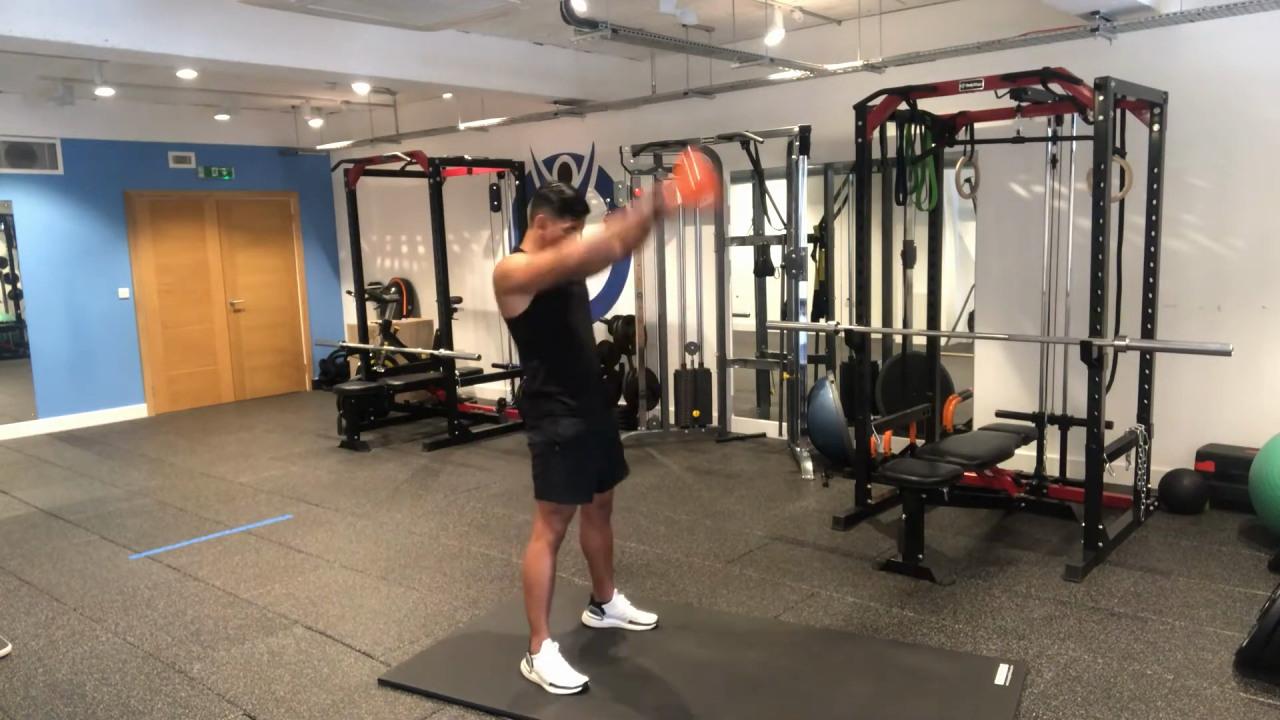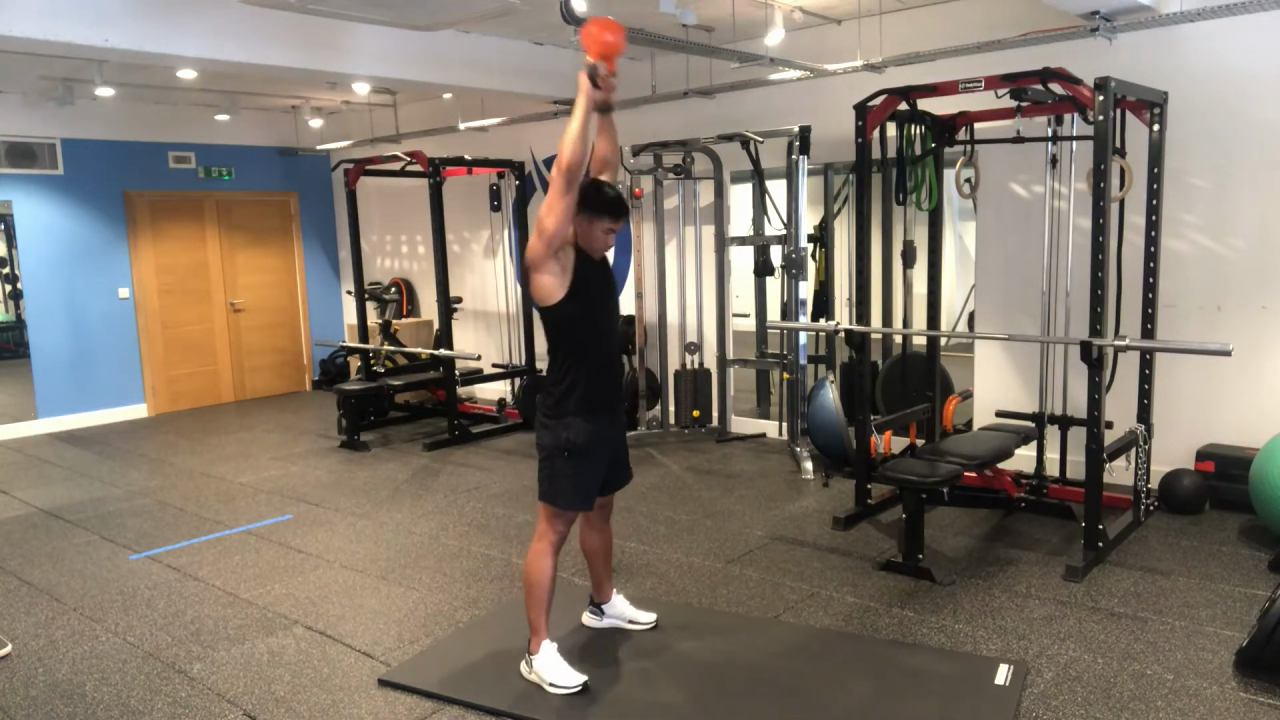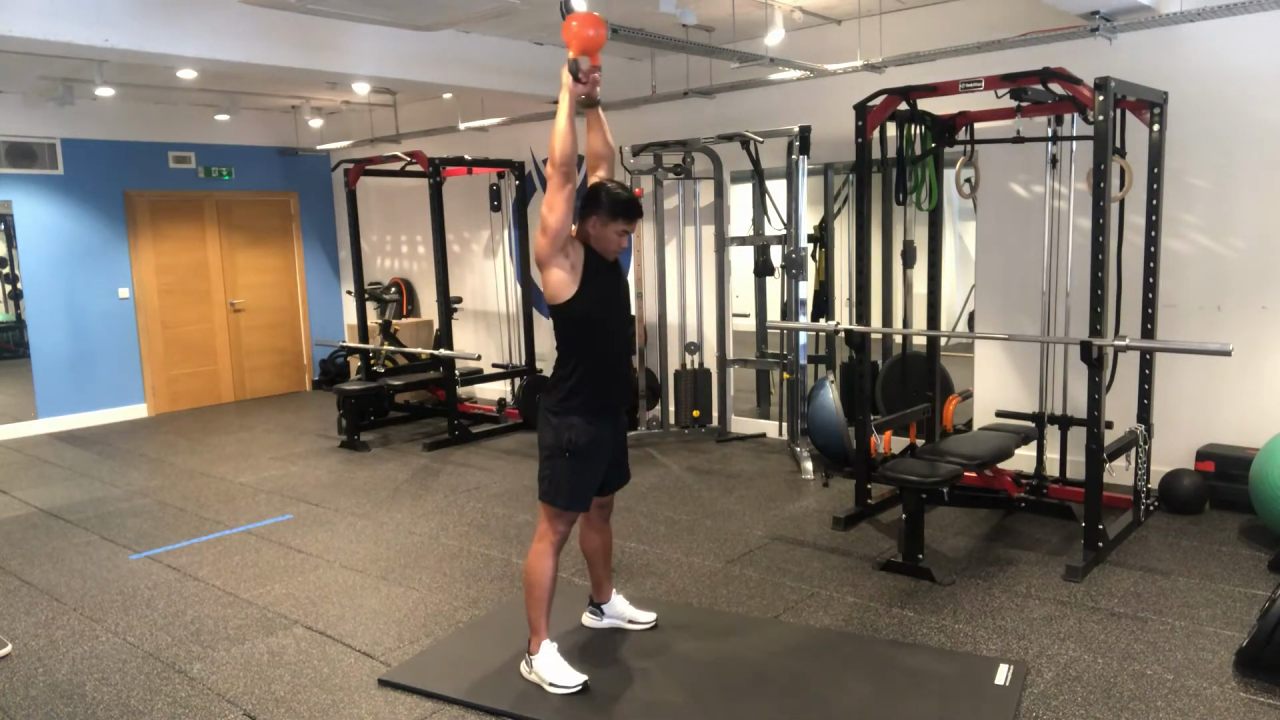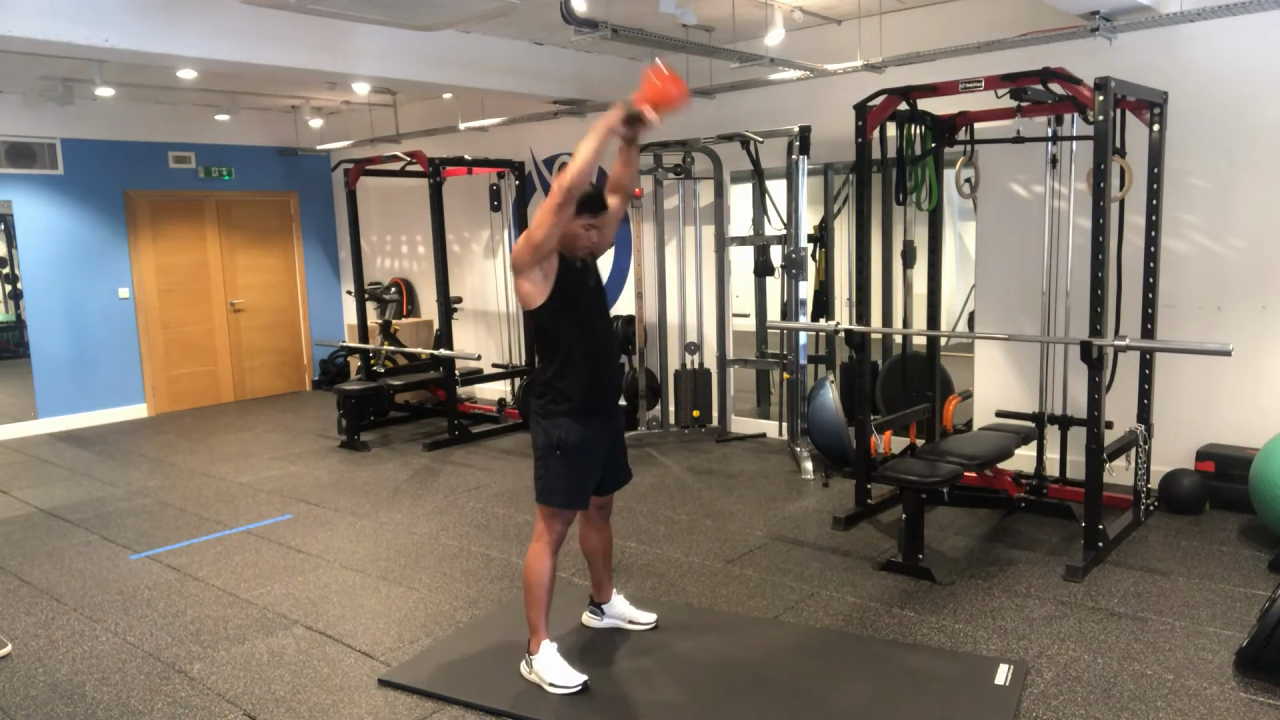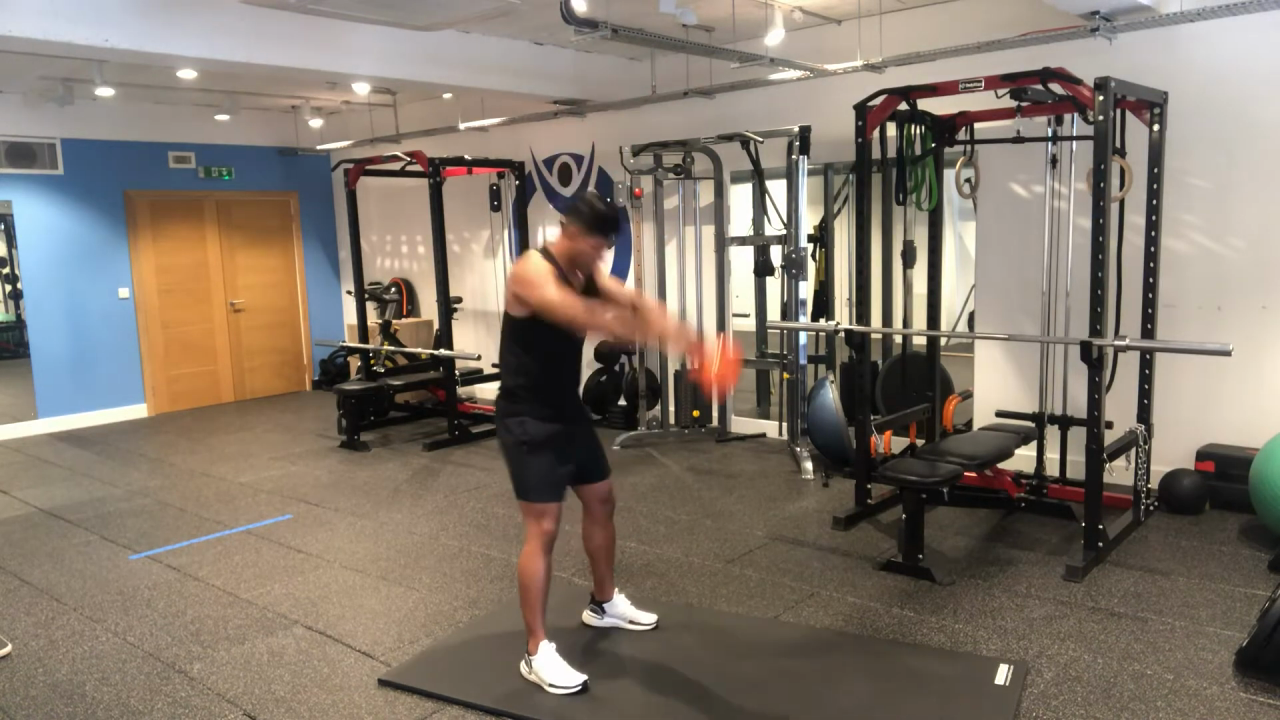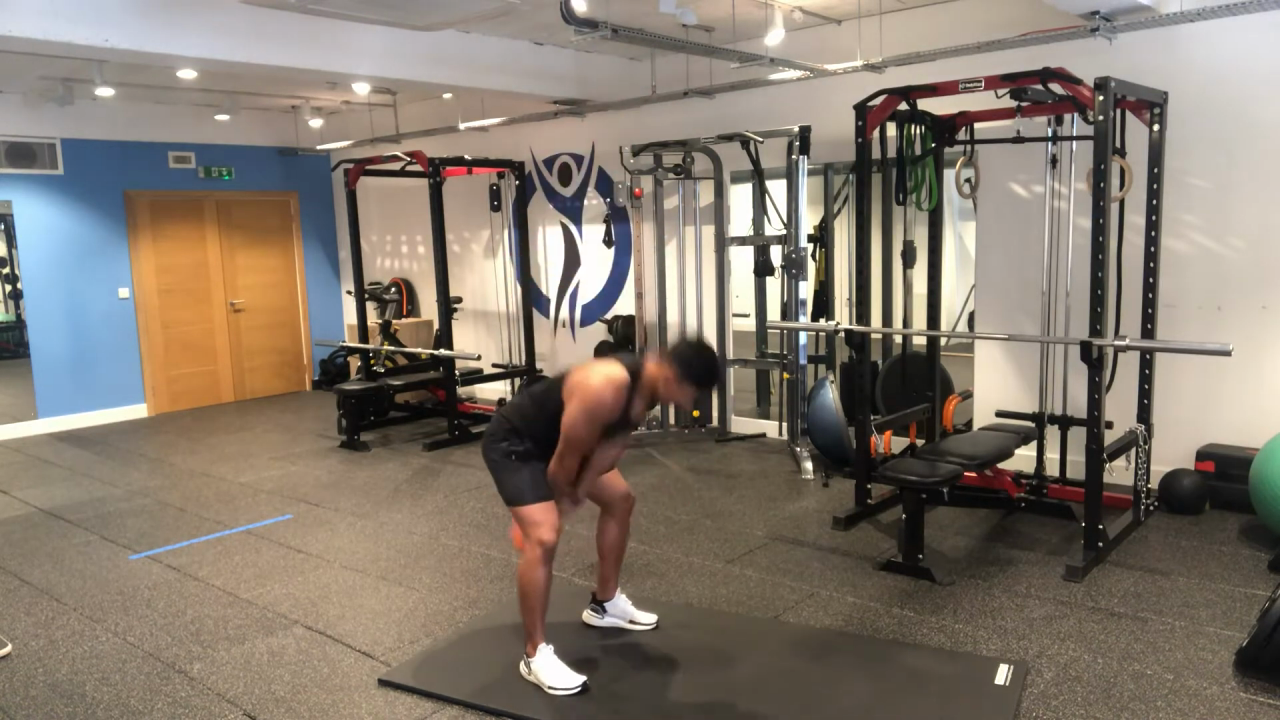
dt=0.3s
person 1, frame 1
left shoulder: (568, 270)
right shoulder: (513, 272)
left elbow: (618, 248)
right elbow: (571, 255)
left wrist: (646, 217)
right wrist: (635, 215)
left hip: (596, 408)
right hip: (556, 417)
left knee: (599, 509)
right knee: (551, 528)
left ankle: (604, 603)
right ankle: (539, 653)
person 1, frame 2
left shoulder: (593, 255)
right shoulder: (550, 258)
left elbow: (603, 170)
right elbow: (566, 176)
left wrist: (606, 107)
right wrist: (586, 101)
left hip: (606, 412)
right hip: (568, 420)
left knee: (599, 513)
right knee: (553, 529)
left ankle: (603, 604)
right ankle: (537, 651)
person 1, frame 3
left shoulder: (604, 256)
right shoulder: (560, 257)
left elbow: (602, 165)
right elbow: (561, 173)
left wrist: (591, 104)
right wrist: (567, 99)
left hip: (609, 412)
right hip: (572, 418)
left knee: (600, 512)
right knee: (555, 528)
left ankle: (603, 604)
right ankle: (538, 652)
person 1, frame 4
left shoulder: (583, 256)
right shoulder: (535, 259)
left elbow: (619, 193)
right elbow: (565, 189)
left wrist: (630, 140)
right wrist: (603, 126)
left hip: (603, 411)
right hip: (563, 419)
left knee: (599, 511)
right knee: (551, 529)
left ankle: (603, 603)
right ankle: (538, 653)
person 1, frame 5
left shoulder: (587, 270)
right shoulder: (532, 272)
left elbow: (635, 303)
right elbow: (590, 319)
left wrist: (679, 330)
right wrist: (664, 334)
left hip: (569, 412)
right hip: (527, 420)
left knee: (601, 503)
right knee: (544, 528)
left ankle: (604, 605)
right ankle: (537, 653)
person 1, frame 6
left shoulder: (646, 386)
right shoulder: (605, 389)
left elbow: (611, 447)
right elbow: (565, 459)
left wrist: (576, 492)
right wrist: (560, 500)
left hip: (559, 443)
right hip: (515, 442)
left knee: (621, 501)
right knee: (545, 537)
left ankle: (604, 602)
right ankle: (536, 656)
